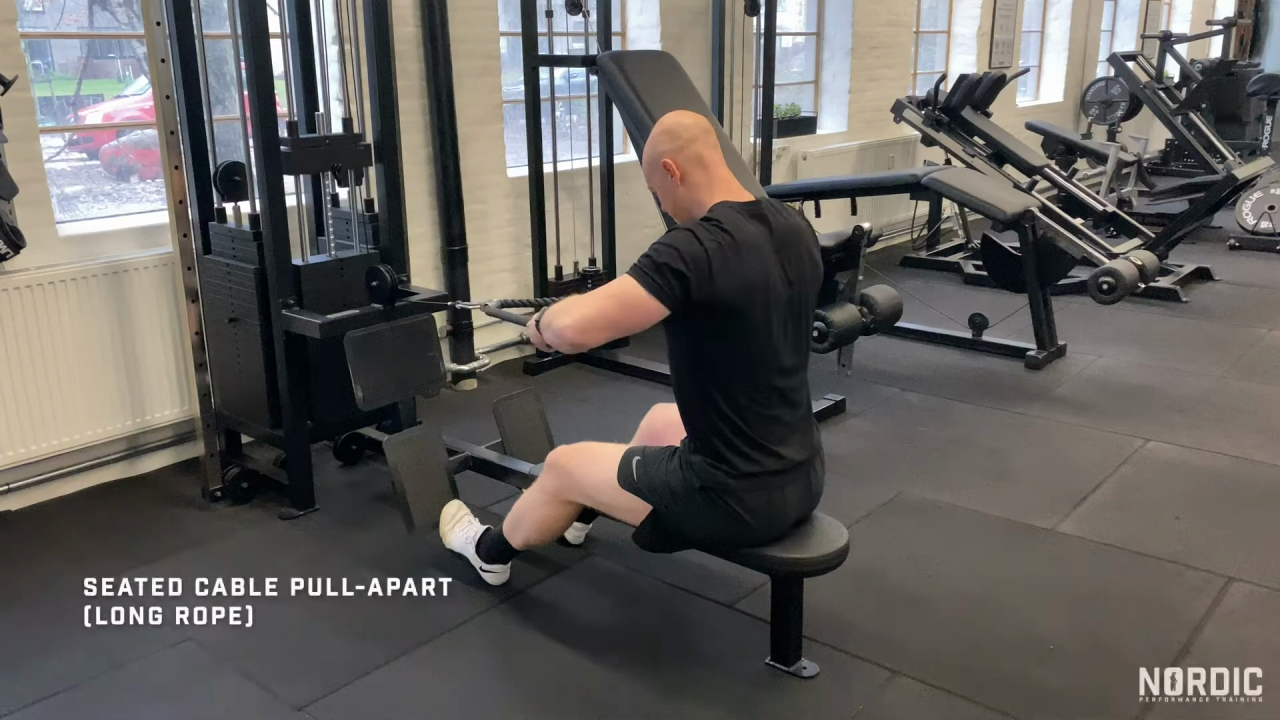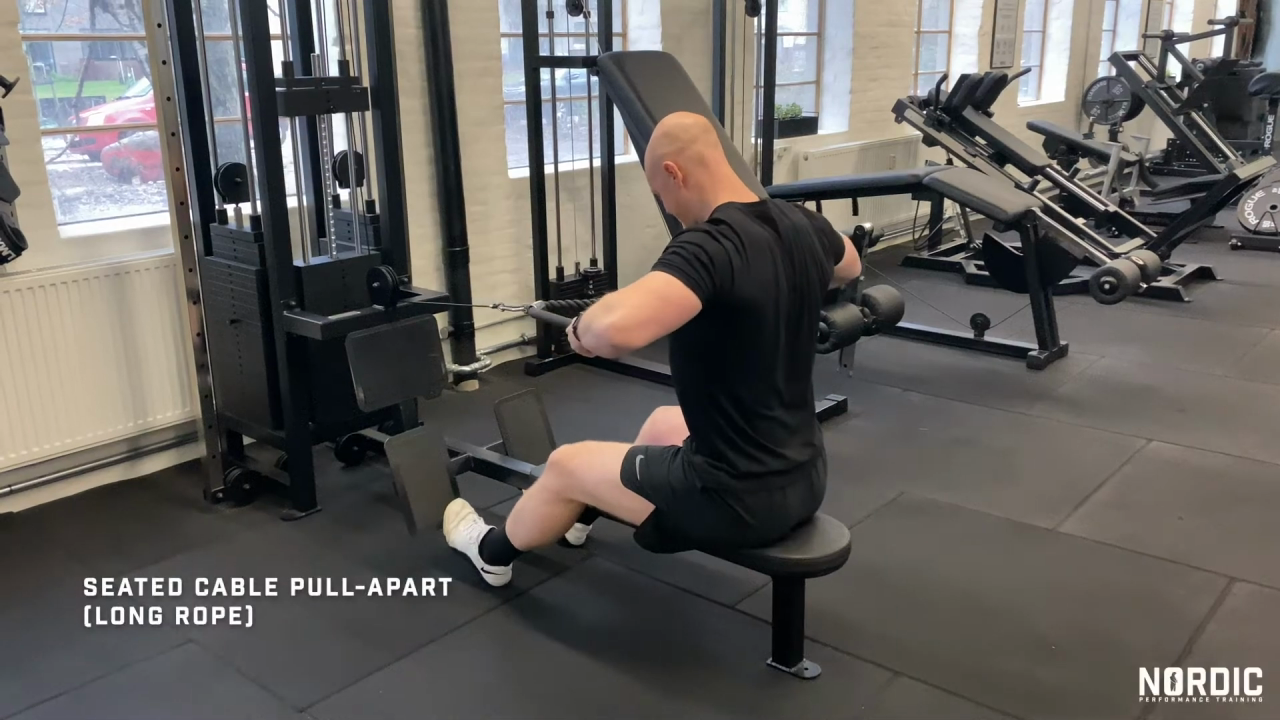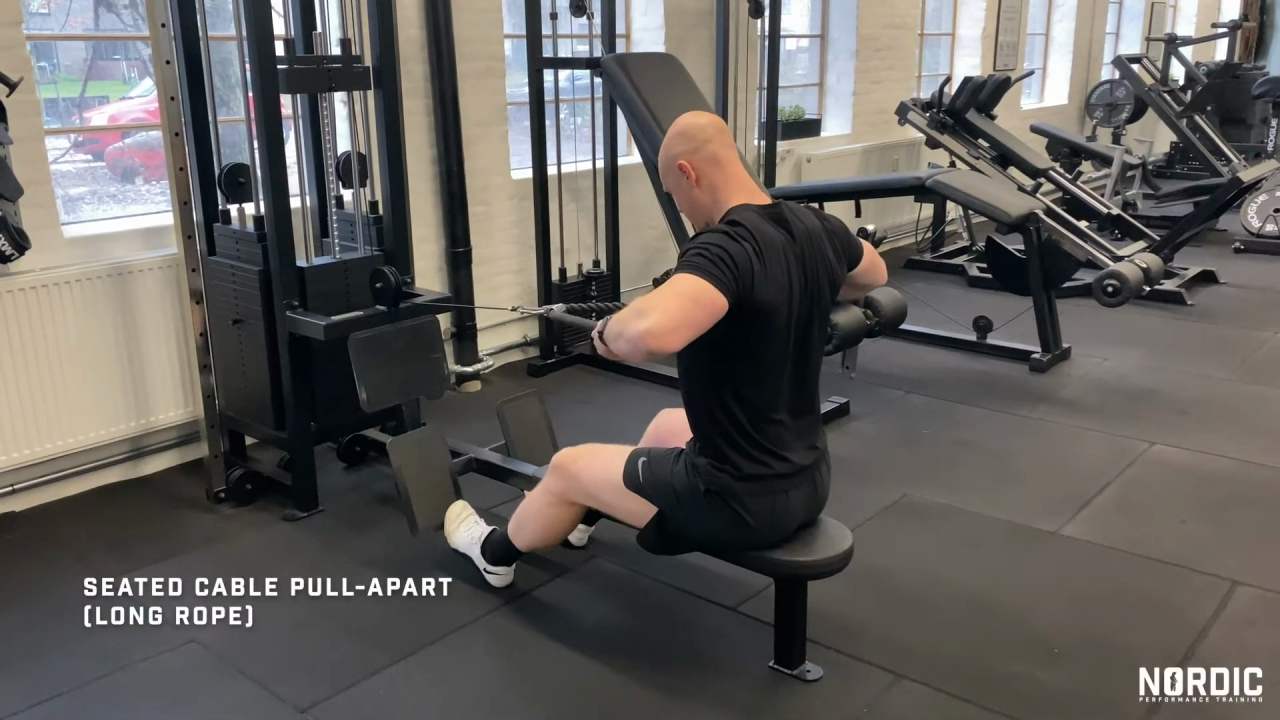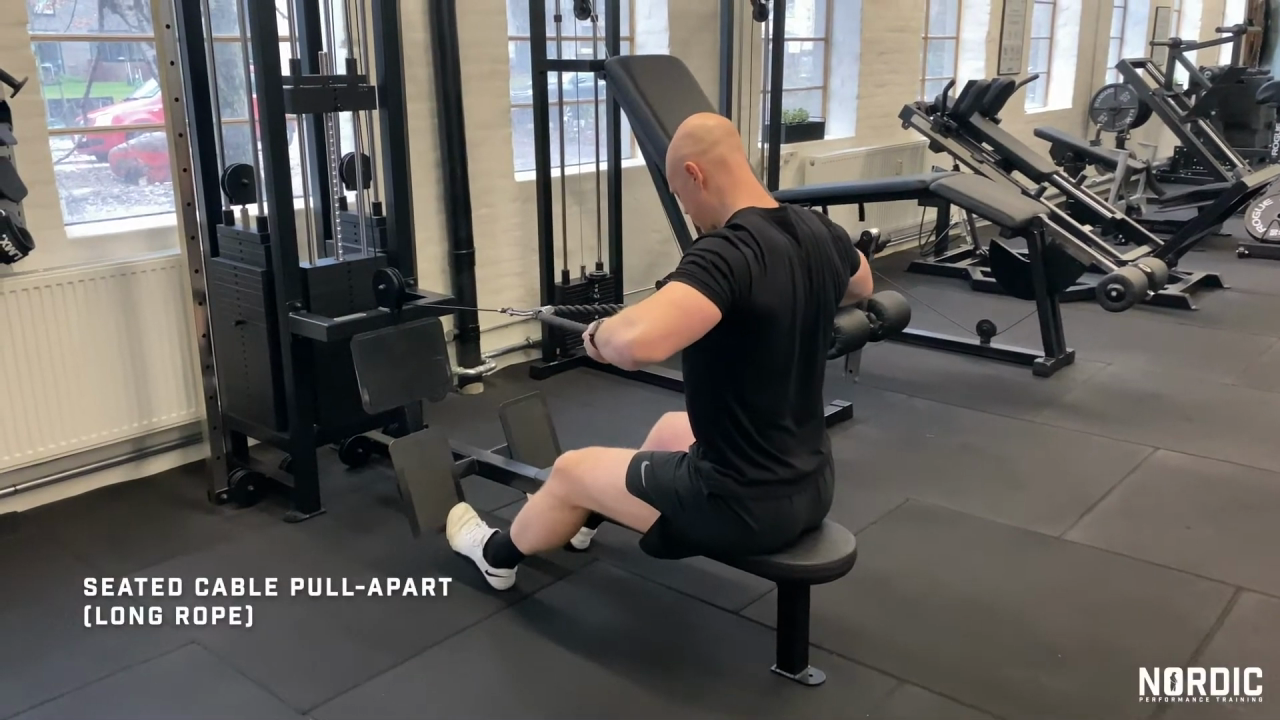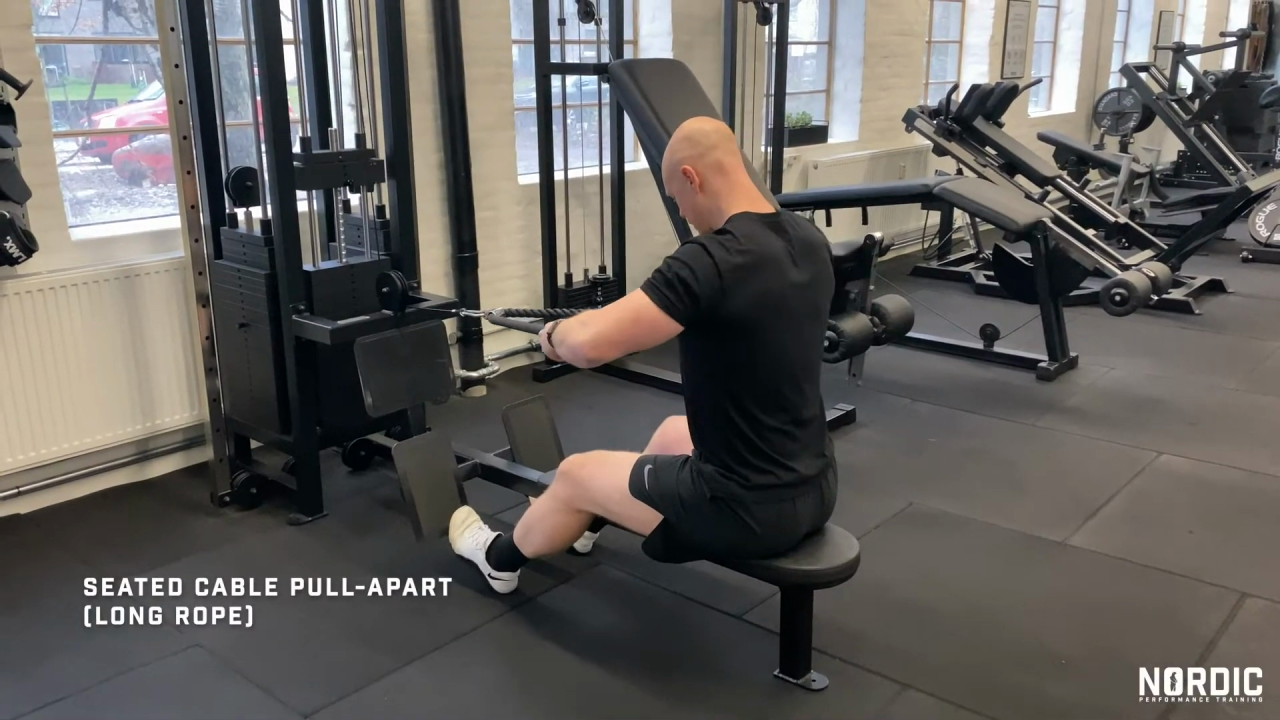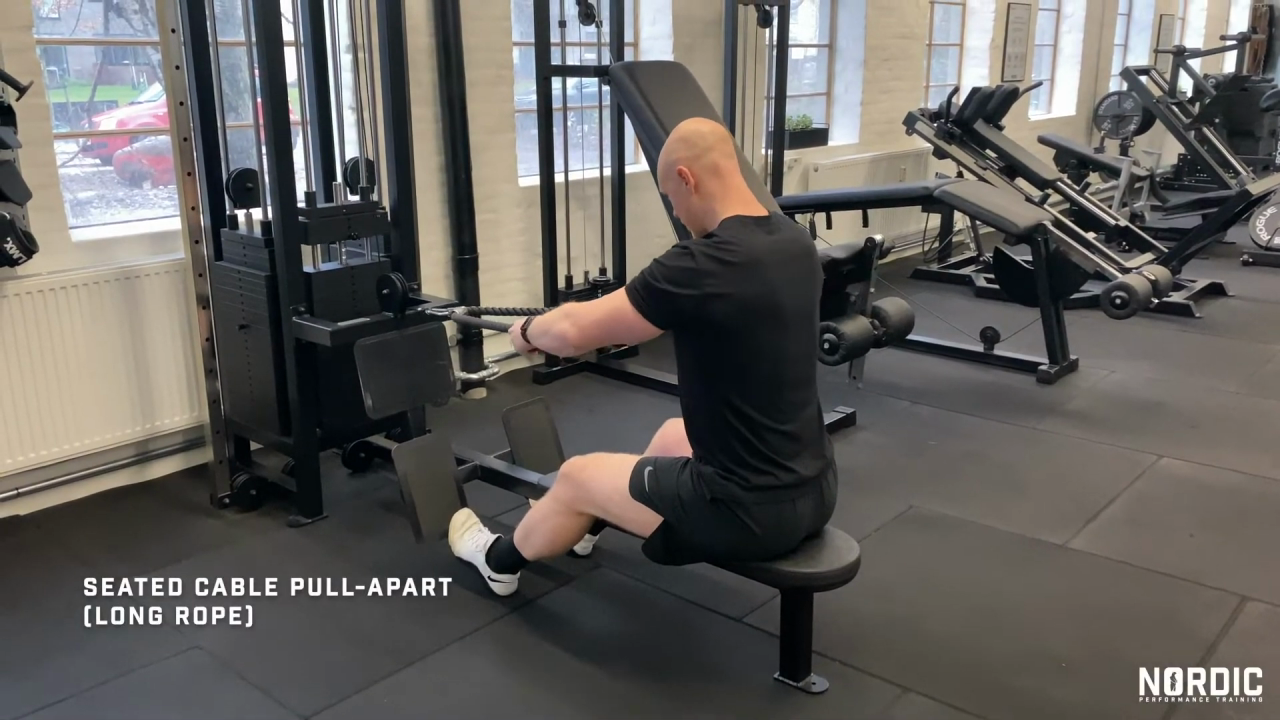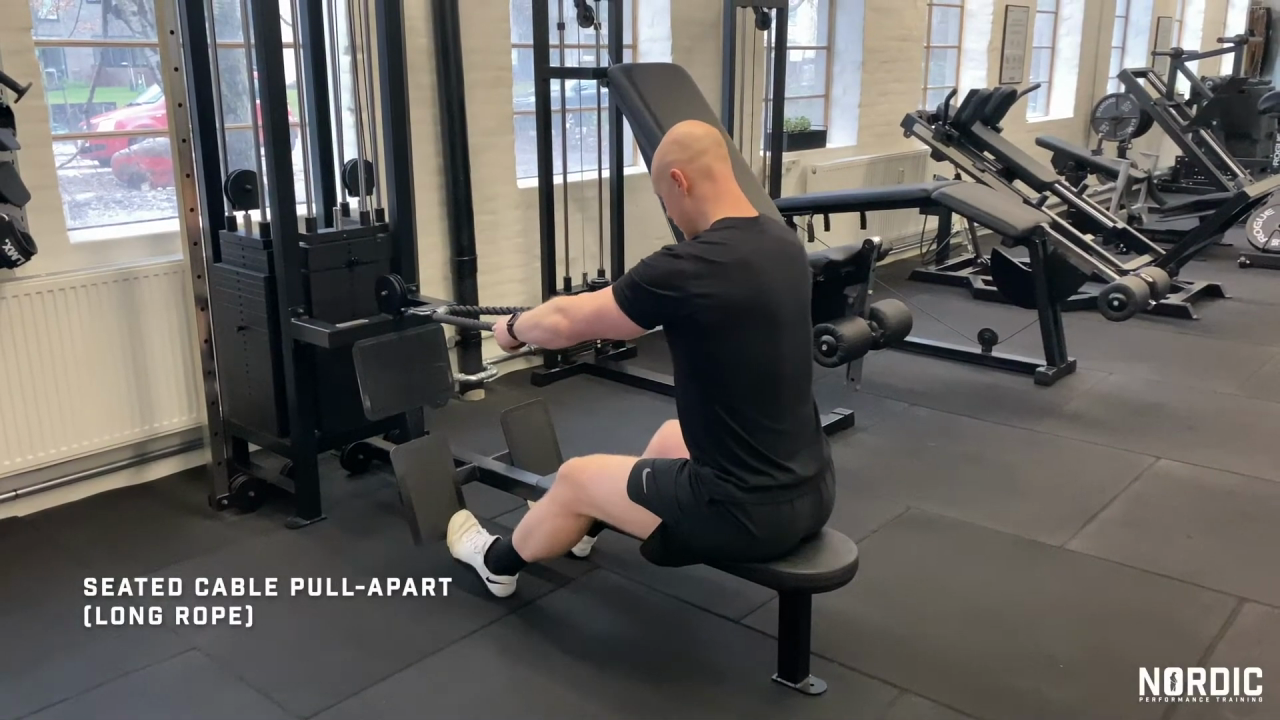
dt=0.7s
person 1, frame 1
left shoulder: (695, 250)
right shoulder: (793, 227)
left elbow: (573, 329)
left wrist: (540, 323)
left hip: (735, 497)
right hip: (802, 478)
left knee: (563, 466)
right knee: (661, 421)
left ankle: (490, 551)
right ankle: (578, 515)
person 1, frame 2
left shoulder: (709, 248)
right shoulder: (804, 227)
left elbow: (615, 328)
right elbow: (850, 267)
left wrist: (581, 328)
left hip: (738, 498)
right hip: (805, 479)
left knee: (566, 465)
right knee: (665, 423)
left ankle: (493, 552)
right ankle: (582, 514)
person 1, frame 3
left shoulder: (726, 247)
right shoulder: (818, 229)
left elbow: (650, 332)
right elbow: (875, 275)
left wrist: (607, 332)
left hip: (740, 500)
right hip: (807, 482)
left knee: (568, 467)
right knee: (667, 425)
left ankle: (494, 553)
right ankle: (582, 517)
person 1, frame 4
left shoulder: (728, 253)
right shoulder: (821, 234)
left elbow: (637, 342)
right elbow: (861, 287)
left wrist: (599, 334)
left hip: (743, 505)
right hip: (811, 487)
left knee: (571, 471)
right knee: (671, 429)
left ankle: (498, 556)
right ankle: (586, 520)
person 1, frame 5
left shoulder: (712, 262)
right shoulder: (808, 240)
left elbow: (589, 342)
left wrist: (553, 335)
left hip: (748, 509)
right hip: (814, 489)
left knee: (575, 475)
right knee: (674, 432)
left ankle: (499, 559)
right ankle: (586, 524)
person 1, frame 6
left shoulder: (701, 266)
right shoulder: (795, 242)
left elbow: (574, 332)
left wrist: (527, 331)
left hip: (750, 511)
right hip: (814, 490)
left knee: (576, 478)
right knee: (673, 436)
left ankle: (499, 561)
right ankle: (587, 525)
person 1, frame 7
left shoulder: (688, 269)
right shoulder: (783, 242)
left elbow: (566, 323)
left wrist: (513, 327)
left hip: (749, 512)
right hip: (813, 491)
left knee: (576, 479)
right knee: (672, 437)
left ankle: (497, 563)
right ankle: (583, 528)
